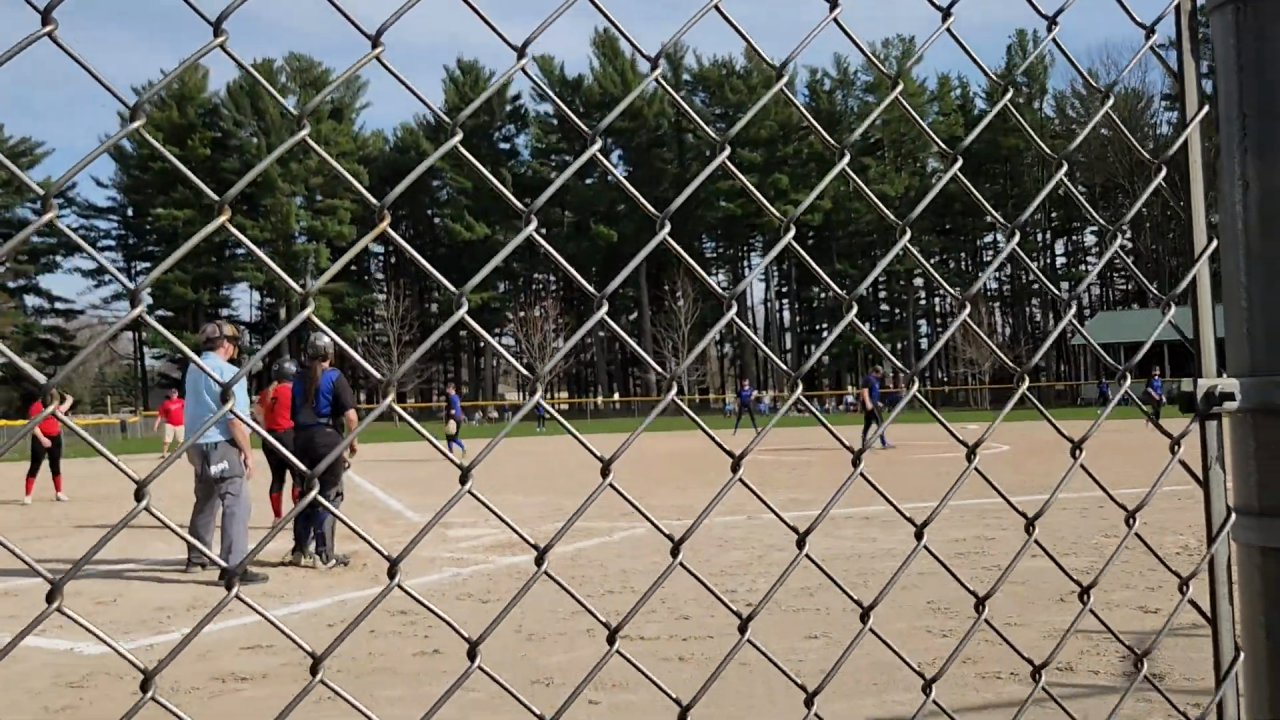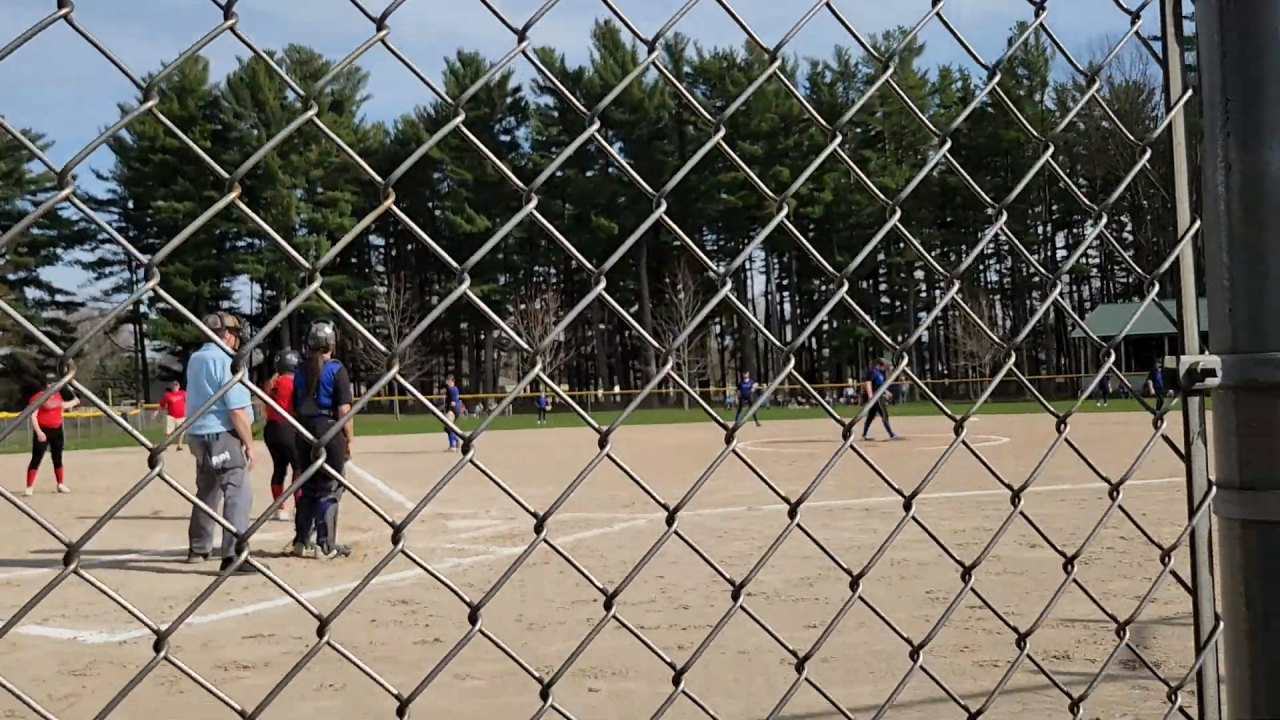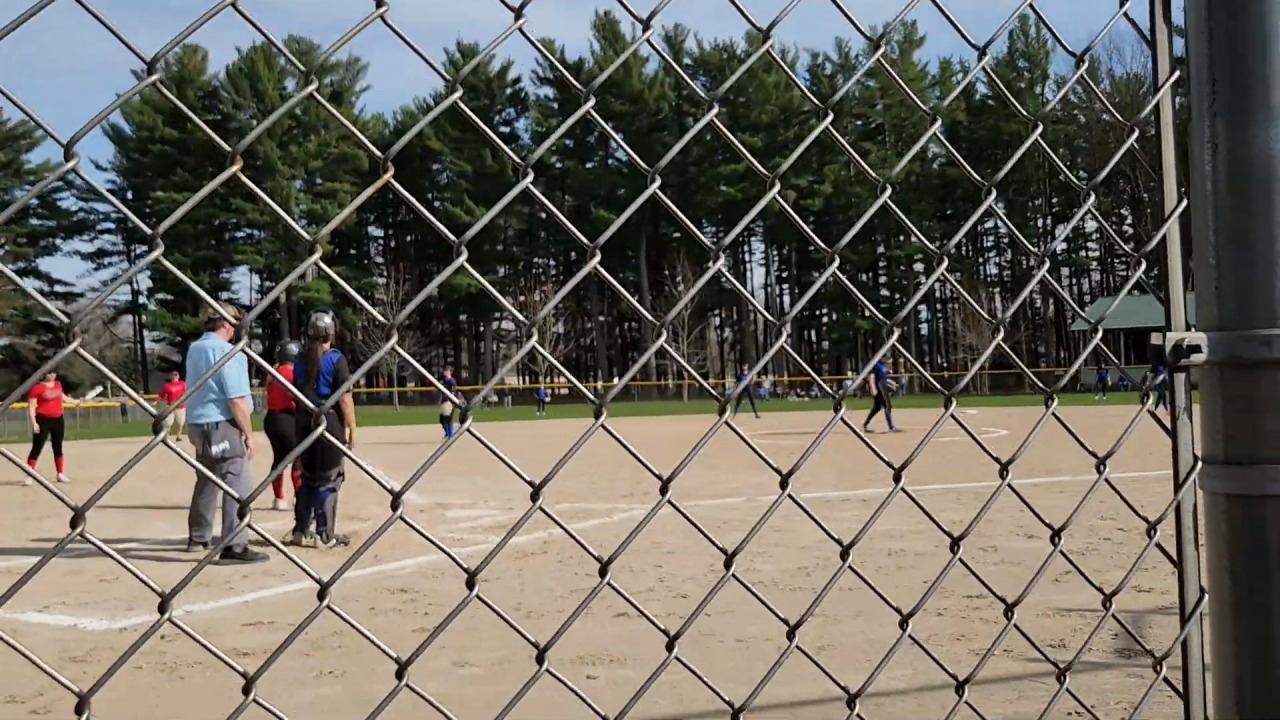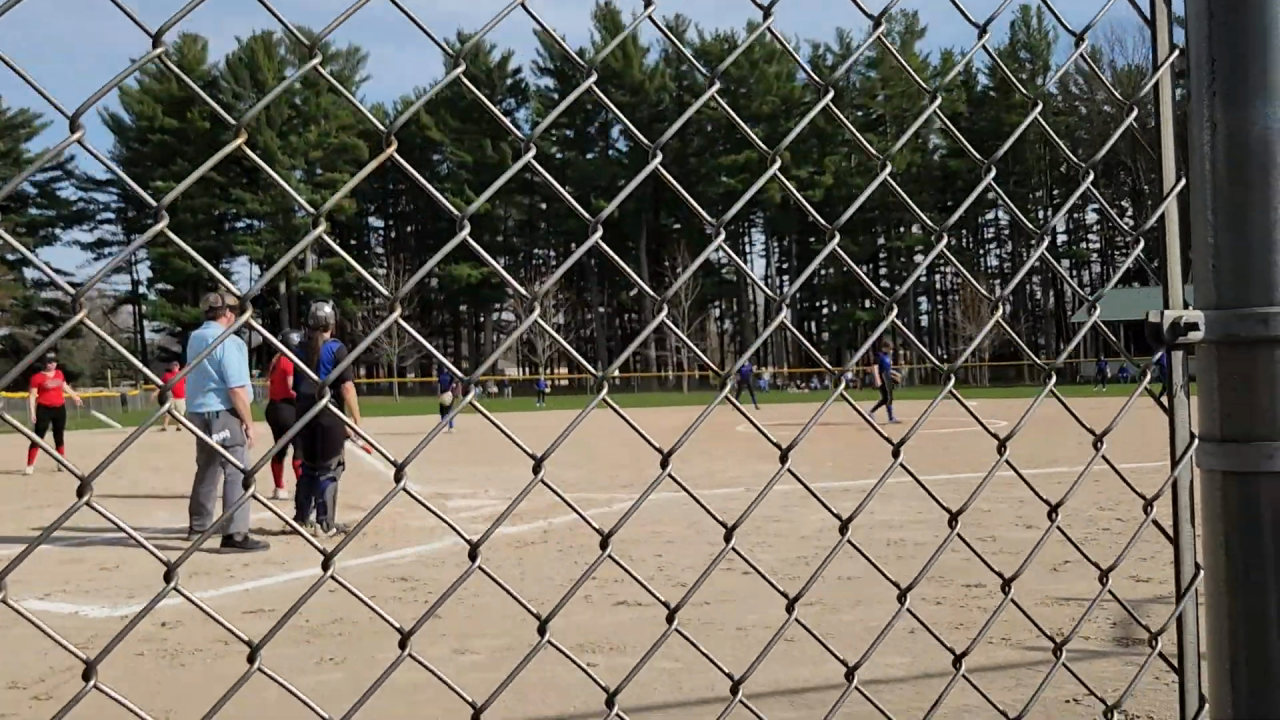
dt=0.1s
person 1, frame 1
left shoulder: (193, 370)
right shoulder: (227, 371)
right elbow: (235, 420)
right wrist: (248, 453)
left hip: (198, 444)
right hip: (220, 446)
left knee: (205, 502)
right knee: (236, 503)
left ankle: (196, 558)
right ankle: (232, 568)
person 1, frame 2
left shoulder: (194, 360)
right shoulder: (228, 363)
right elbow: (237, 410)
right wrist: (249, 444)
left hip: (198, 434)
right hip: (222, 436)
left knee: (207, 492)
right knee: (238, 494)
left ankle: (198, 549)
right ankle: (233, 559)
person 1, frame 3
left shoulder: (194, 349)
right shoulder: (228, 352)
right elbow: (236, 400)
right wrist: (248, 433)
left hip: (197, 424)
right hip: (221, 425)
left knee: (206, 481)
right knee: (238, 483)
left ankle: (198, 537)
right ankle: (234, 546)
person 1, frame 4
left shoulder: (194, 338)
right shoulder: (229, 341)
right elbow: (236, 389)
right wrist: (249, 423)
left hip: (198, 413)
right hip: (222, 414)
left knee: (207, 470)
right knee: (238, 472)
left ankle: (198, 526)
right ankle: (235, 535)
person 2, frame 1
left shoulder: (299, 379)
right shoulder: (335, 377)
left elbow: (295, 415)
right elbow: (350, 416)
right wrist: (353, 440)
left hip: (302, 440)
right hip: (327, 438)
right knee: (328, 498)
left ankle: (300, 551)
right ankle: (324, 555)
person 2, frame 2
left shoulder: (300, 370)
right shoulder: (336, 369)
left elbow: (295, 406)
right elbow: (344, 409)
right wrist: (348, 437)
left hip: (303, 430)
right hip: (328, 429)
left knee: (308, 486)
right knee: (330, 488)
left ankle: (301, 542)
right ankle: (325, 545)
person 2, frame 3
left shoulder: (300, 360)
right shoulder: (335, 359)
right elbow: (344, 398)
right wrist: (351, 428)
left hip: (302, 420)
right hip: (328, 420)
left knee: (308, 477)
right knee: (329, 478)
left ankle: (300, 531)
right ankle: (324, 535)
person 2, frame 4
left shoulder: (302, 349)
right shoulder: (336, 348)
left elbow: (297, 386)
right elbow: (347, 387)
left wrist: (304, 408)
right wrist: (357, 418)
left hip: (304, 409)
right hip: (330, 409)
left knee: (308, 466)
right knee: (329, 467)
left ankle: (302, 519)
right ankle: (325, 524)
